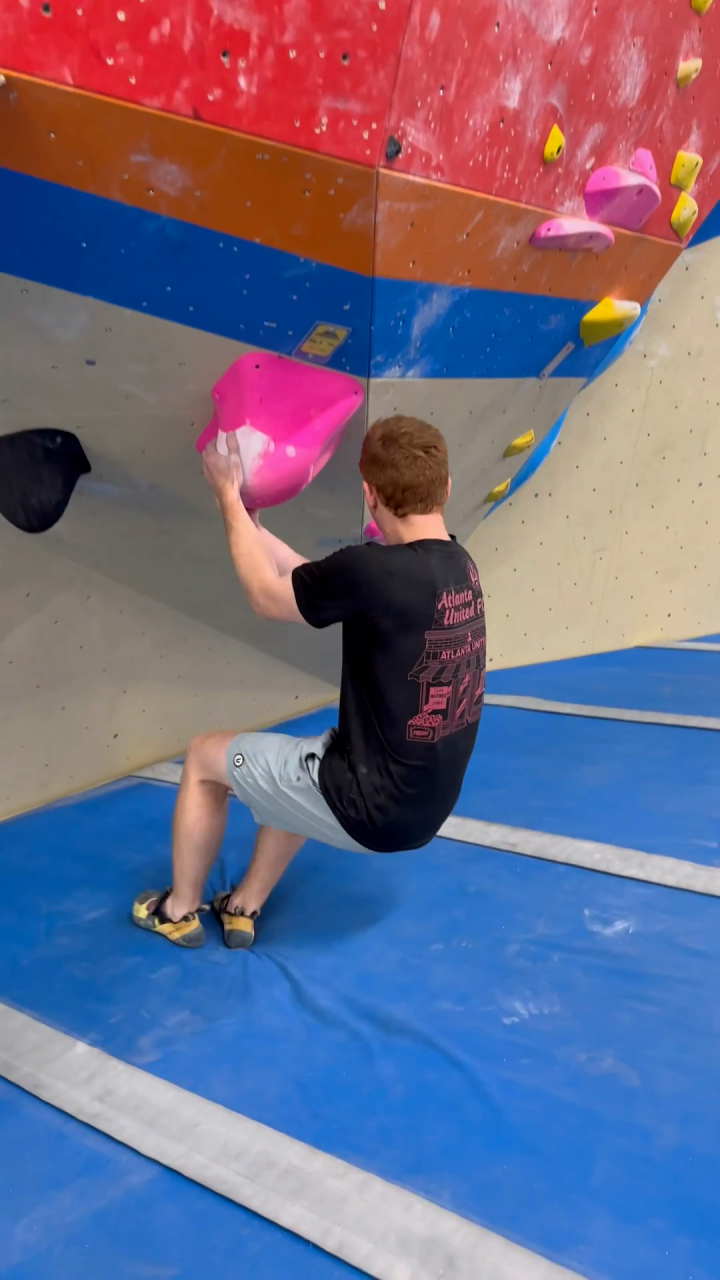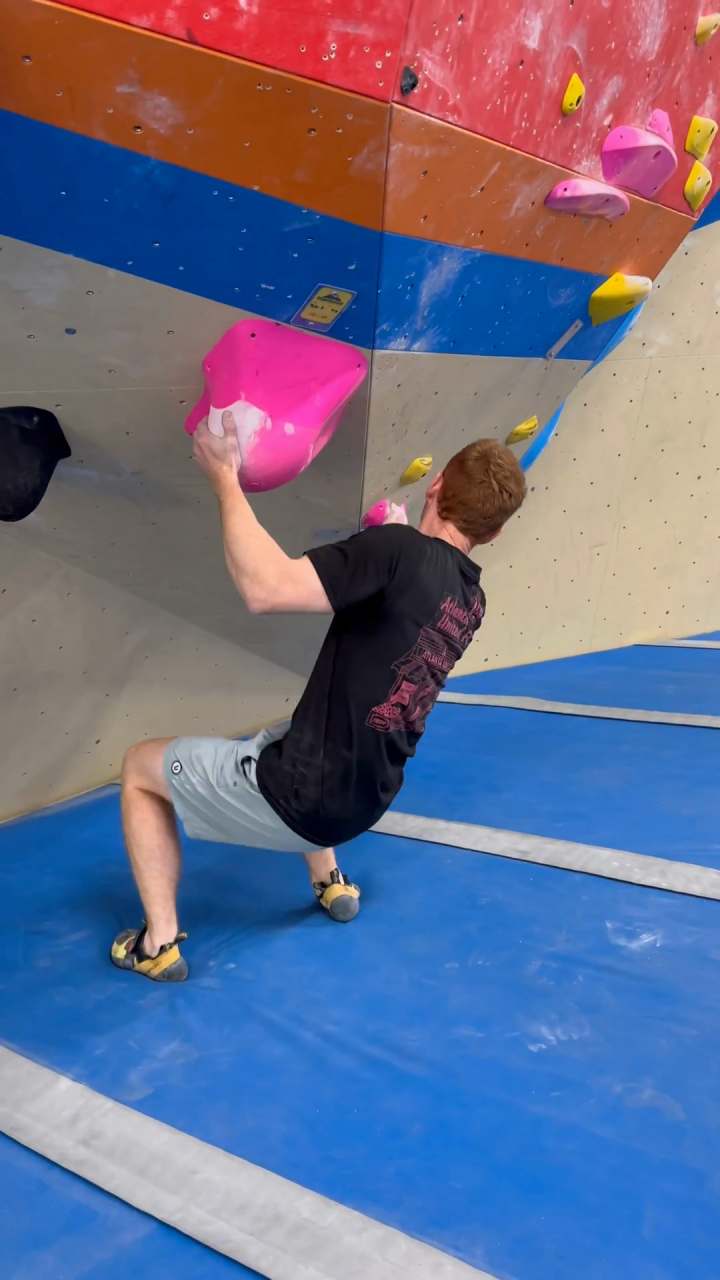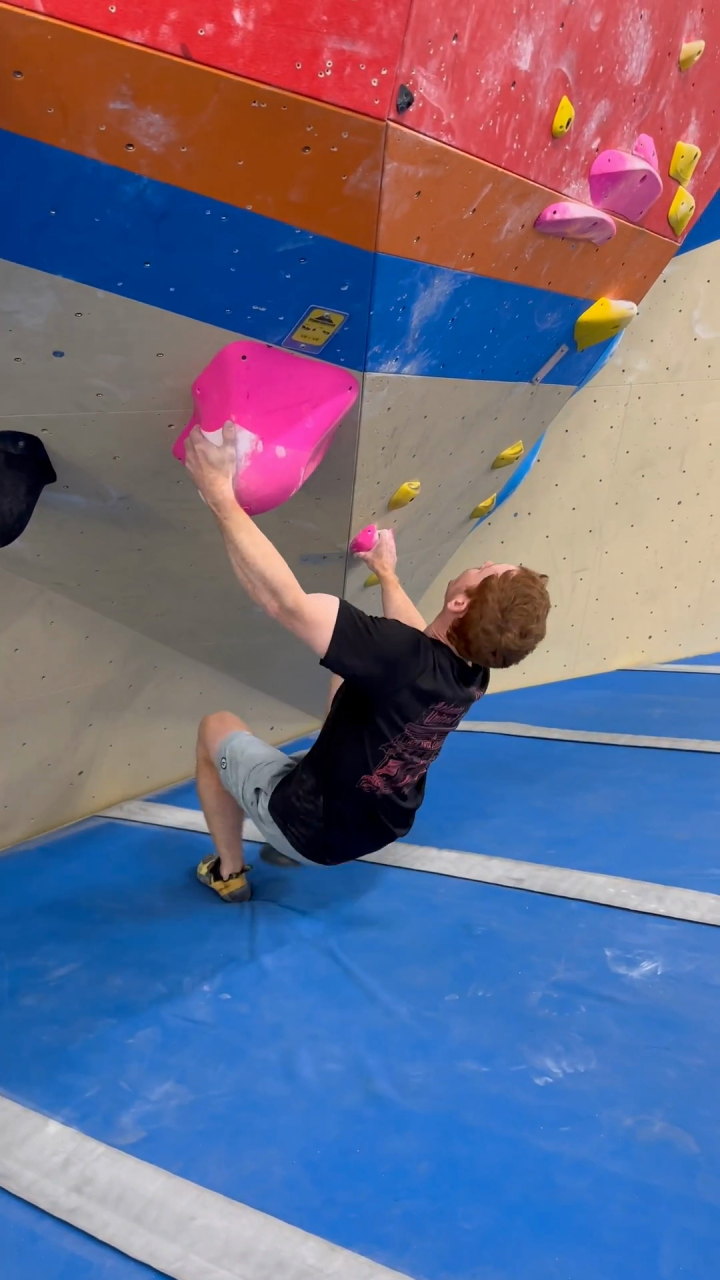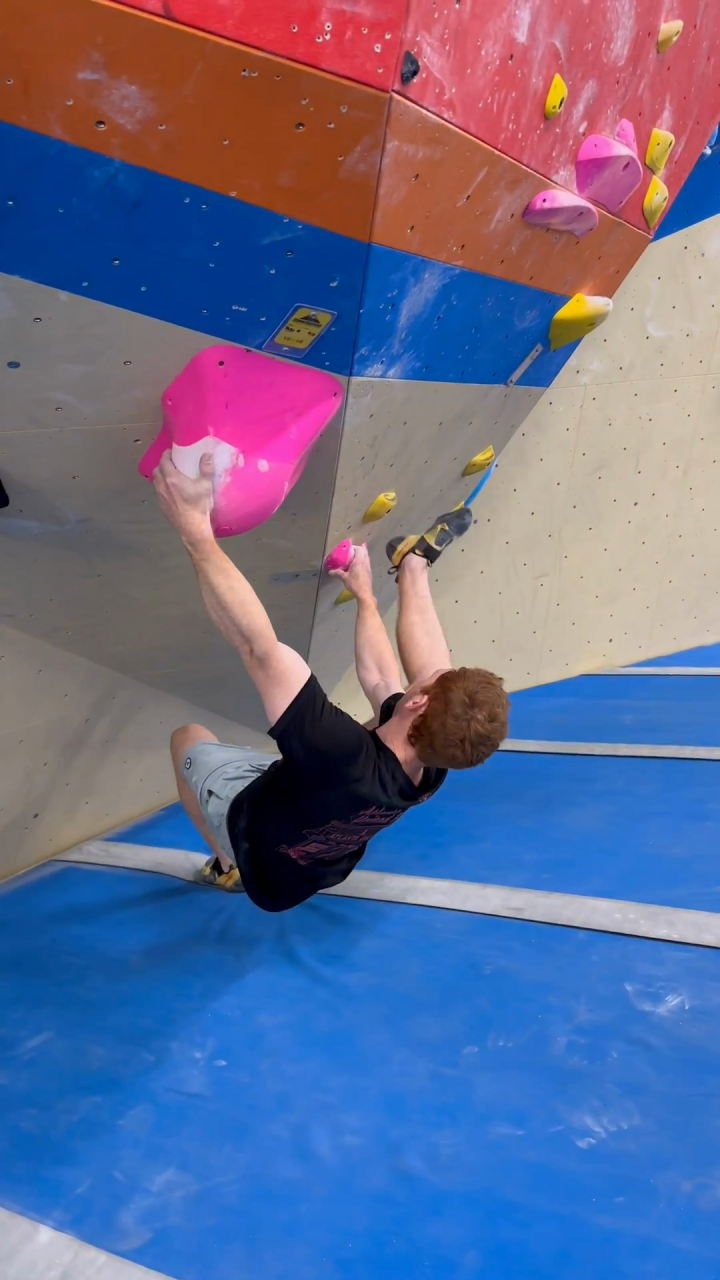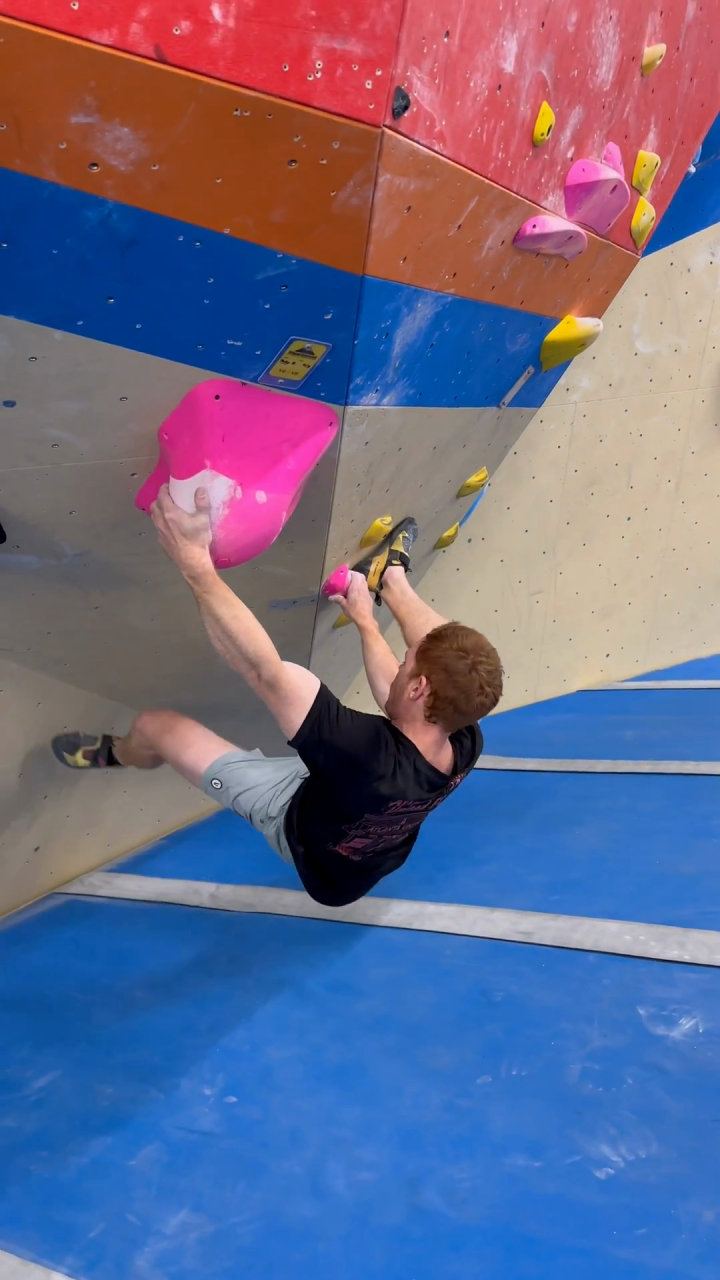
dt=1s
person 1, frame 1
left shoulder: (374, 570)
right shoulder: (461, 568)
left elbow: (266, 597)
left wrist: (228, 497)
right wrist: (252, 527)
left hip: (371, 808)
right hip: (423, 802)
left knee: (205, 756)
right knee: (302, 754)
left ankle: (179, 910)
right ankle: (244, 908)
person 1, frame 2
left shoulder: (397, 551)
right shoulder: (470, 602)
left elbow: (264, 588)
left wrist: (225, 479)
left hip: (302, 799)
right hip: (361, 801)
left knee: (141, 767)
right knee: (271, 741)
left ankle: (160, 944)
right ankle: (330, 882)
person 1, frame 3
left shoulder: (396, 655)
right shoulder: (474, 676)
left elbow: (285, 601)
left wrist: (219, 495)
right wrist: (386, 573)
left hip: (310, 829)
right hip: (380, 826)
left knee: (216, 727)
right knee: (344, 684)
left ankle: (229, 873)
person 1, frame 4
left shoulder: (339, 753)
right shoulder: (433, 770)
left elbow: (260, 647)
right elbow: (379, 676)
left wrist: (195, 531)
right wrist: (364, 595)
left hip: (258, 830)
left knee: (187, 738)
left ankle: (226, 867)
right ankle: (414, 563)
person 1, frame 5
left shoulder: (361, 752)
right shoulder: (465, 747)
left elbow: (265, 670)
right elbow: (400, 699)
left wrist: (195, 563)
right wrist: (365, 620)
left hip: (302, 828)
left knee: (156, 725)
right knee: (460, 649)
left ankle: (113, 752)
right ankle: (389, 578)
